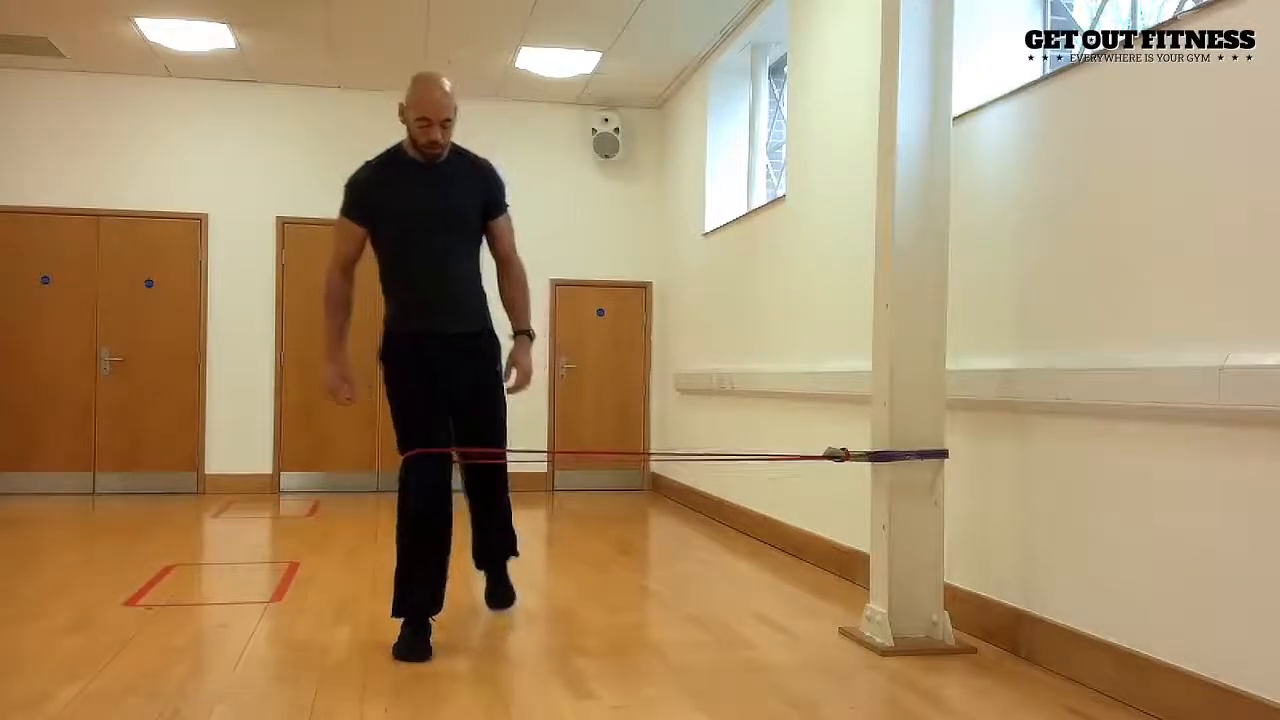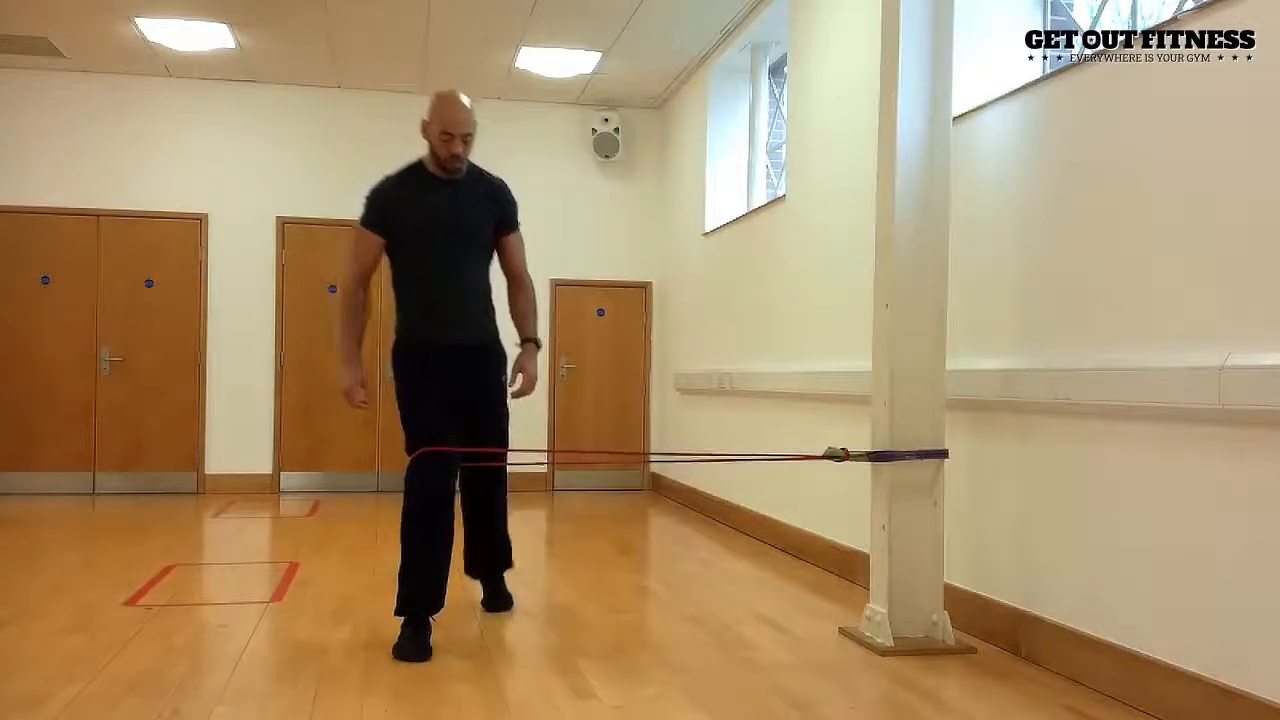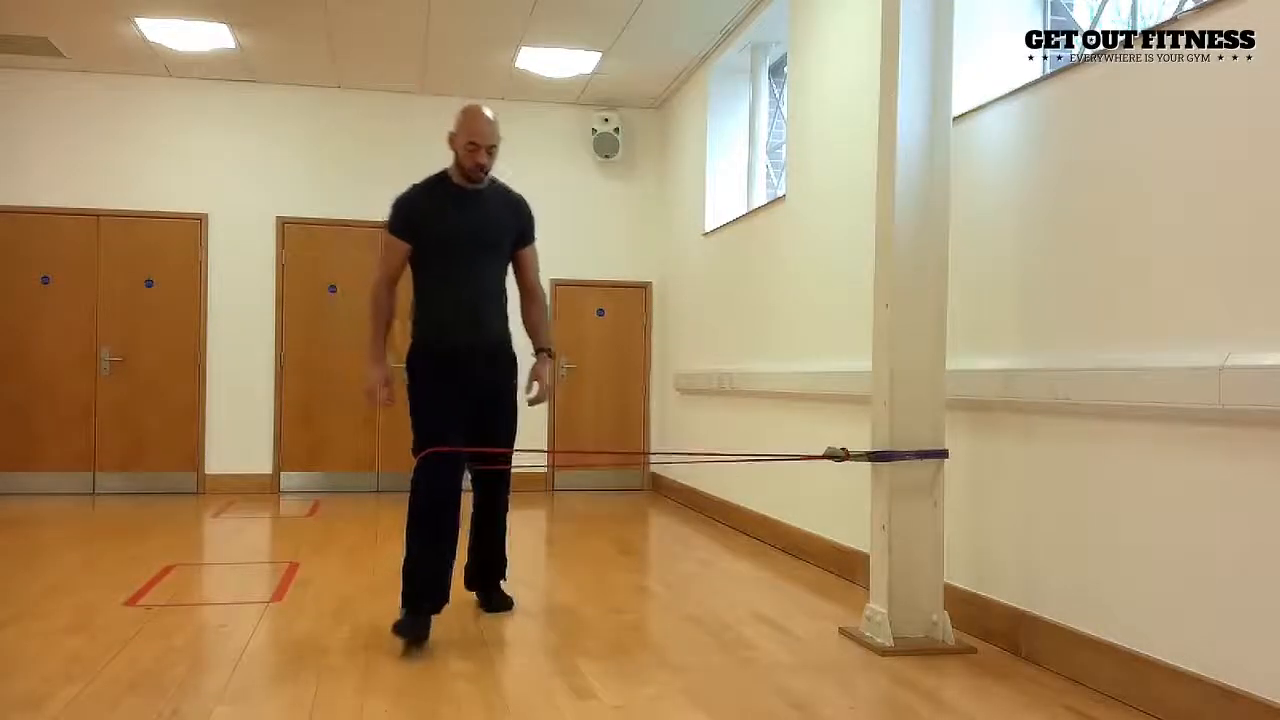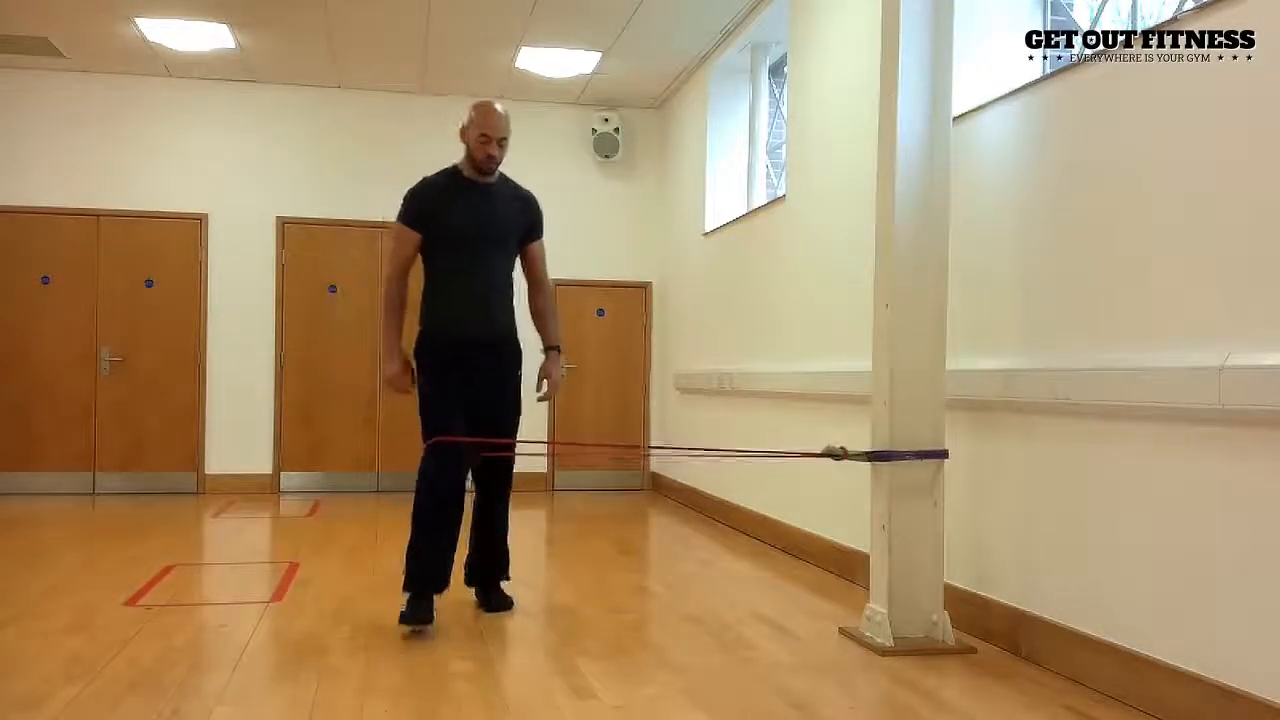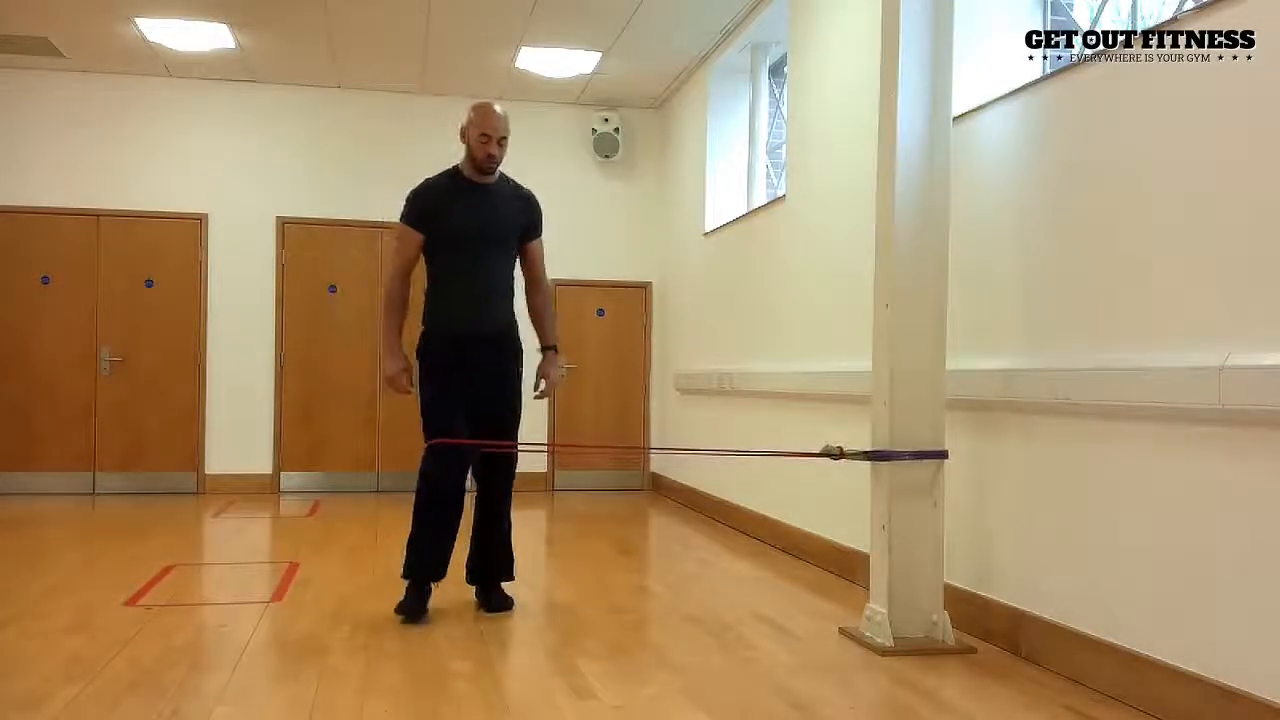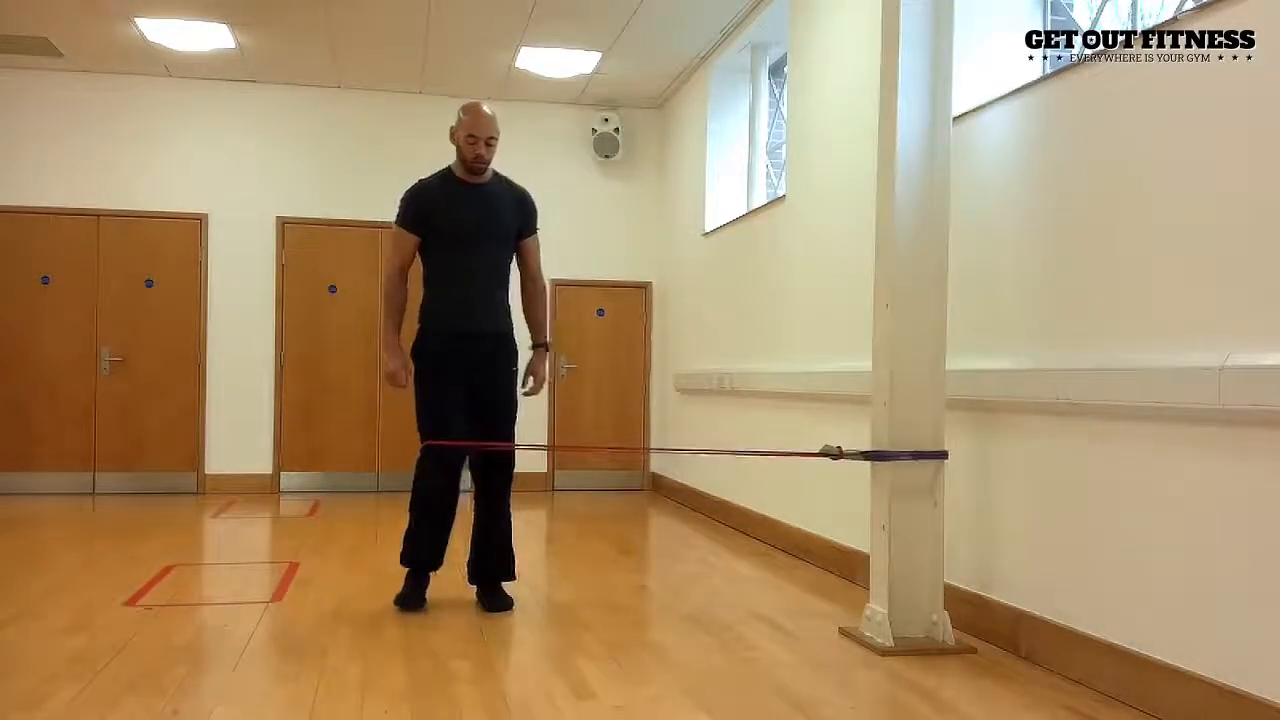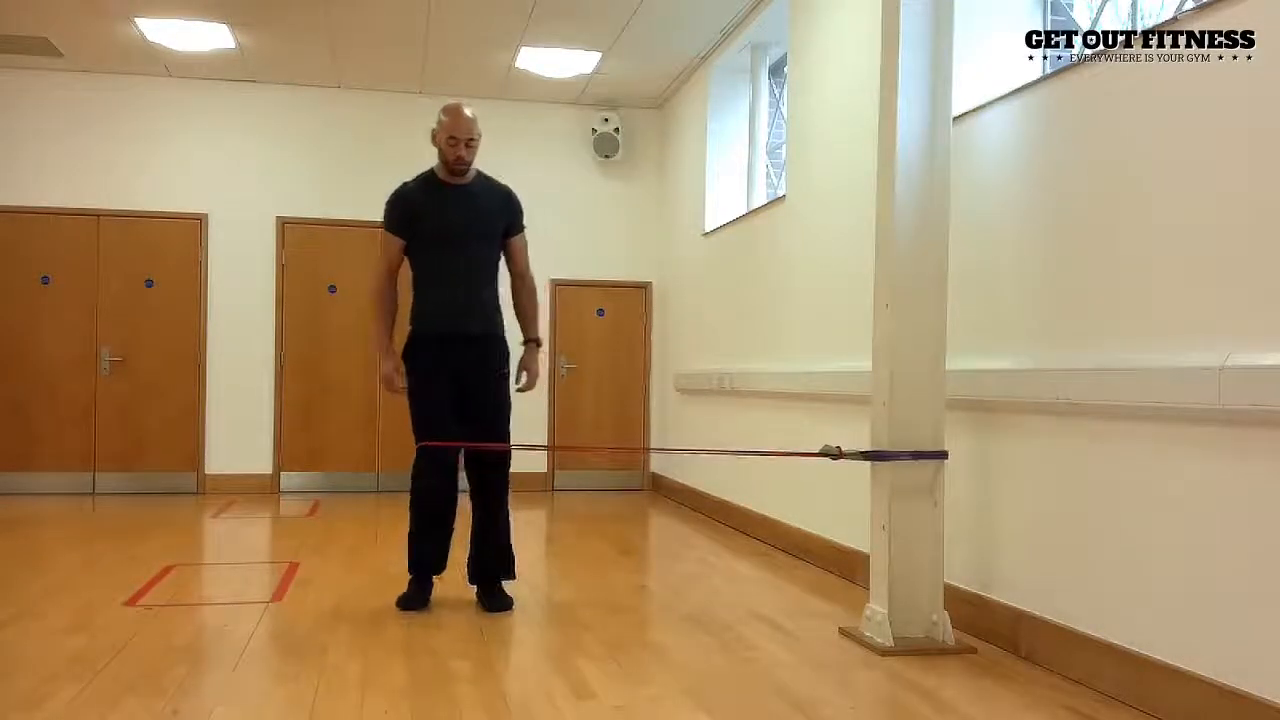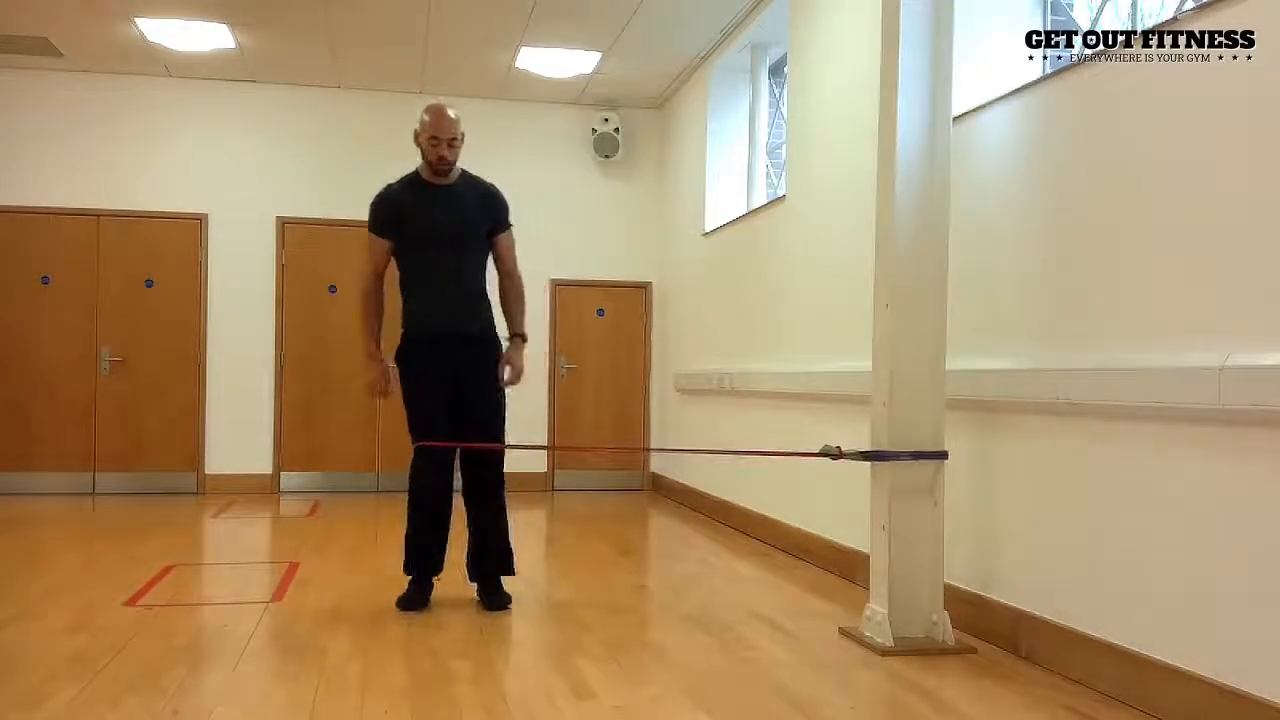
dt=0.2s
person 1, frame 1
left shoulder: (480, 176)
right shoulder: (371, 182)
left elbow: (508, 262)
right elbow: (341, 271)
left wrist: (523, 337)
right wrist: (334, 354)
left hip: (475, 344)
right hip: (409, 350)
left knee: (486, 466)
right knee: (425, 479)
left ankle: (495, 565)
right ankle: (416, 615)
person 1, frame 2
left shoulder: (494, 194)
right shoulder: (391, 195)
left elbow: (517, 276)
right elbow: (359, 280)
left wrist: (529, 345)
right wrist: (351, 359)
left hip: (482, 354)
right hip: (420, 358)
left knee: (487, 472)
right knee: (430, 480)
left ankle: (489, 571)
right ankle: (417, 614)
person 1, frame 3
left shoulder: (513, 208)
right shoulder: (416, 203)
left elbow: (530, 288)
right elbow: (385, 285)
left wrist: (544, 353)
right wrist: (378, 361)
left hip: (495, 360)
right hip: (433, 361)
left knee: (494, 476)
right knee: (438, 477)
left ankle: (486, 578)
right ankle: (419, 606)
person 1, frame 4
left shoulder: (522, 203)
right shoulder: (428, 196)
left elbow: (538, 284)
right elbow: (396, 275)
left wrist: (553, 351)
right wrist: (392, 350)
left hip: (500, 353)
right hip: (441, 352)
left knee: (496, 469)
right knee: (444, 464)
left ankle: (486, 578)
right ankle: (422, 591)
person 1, frame 5
left shoulder: (522, 203)
right shoulder: (430, 196)
left elbow: (537, 283)
right elbow: (399, 275)
left wrist: (549, 350)
right wrist: (393, 349)
left hip: (502, 350)
right hip: (443, 349)
left knee: (497, 467)
right knee: (445, 461)
left ankle: (488, 578)
right ankle: (419, 581)
person 1, frame 6
left shoulder: (517, 200)
right shoulder: (423, 196)
left elbow: (532, 280)
right elbow: (396, 275)
left wrist: (541, 347)
right wrist: (393, 347)
left hip: (497, 348)
right hip: (438, 347)
left knee: (496, 465)
right knee: (440, 461)
left ankle: (490, 577)
right ankle: (417, 571)
person 1, frame 7
left shoulder: (502, 200)
right shoulder: (408, 200)
left elbow: (521, 276)
right elbow: (387, 279)
left wrist: (532, 343)
right wrist: (387, 350)
left hip: (488, 349)
right hip: (428, 349)
left knee: (491, 464)
right knee: (435, 463)
left ankle: (491, 577)
right ankle: (422, 575)
person 1, frame 8
left shoulder: (487, 198)
right shoulder: (392, 202)
left elbow: (509, 274)
right elbow: (374, 282)
left wrist: (517, 339)
right wrist: (374, 356)
left hip: (480, 348)
right hip: (421, 350)
left knee: (485, 462)
right knee: (431, 464)
left ankle: (489, 575)
right ankle: (421, 576)
